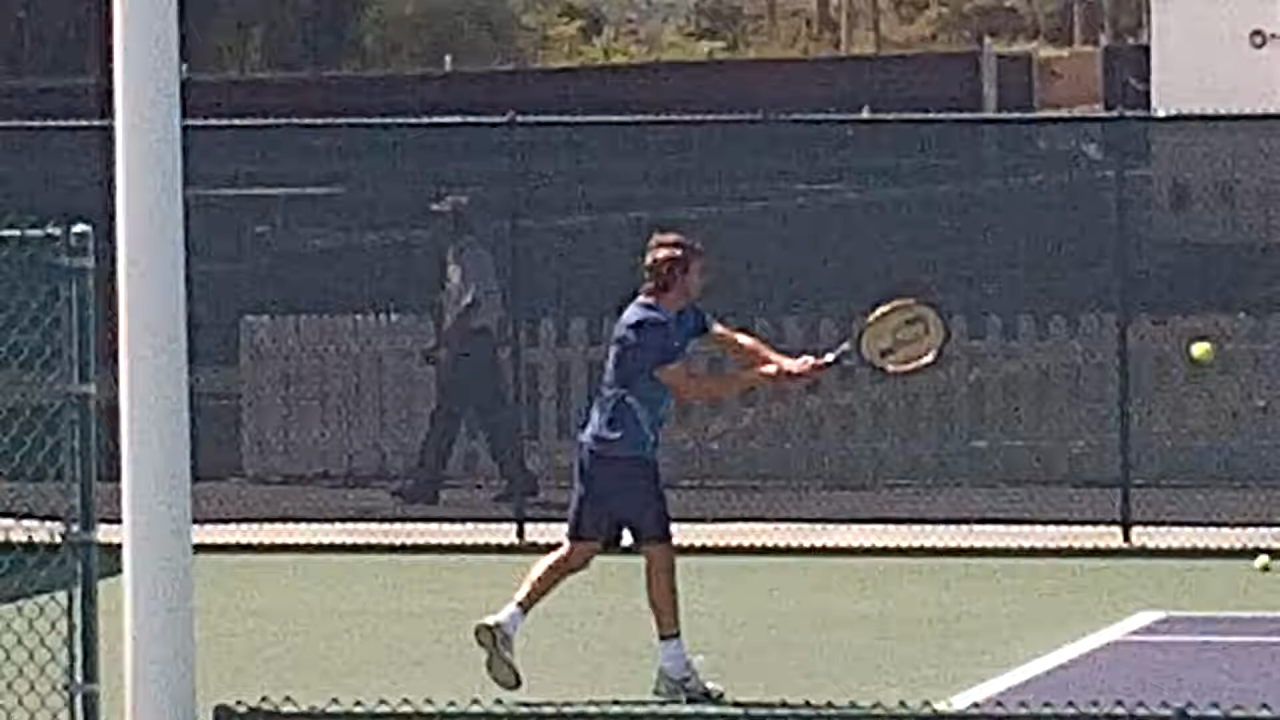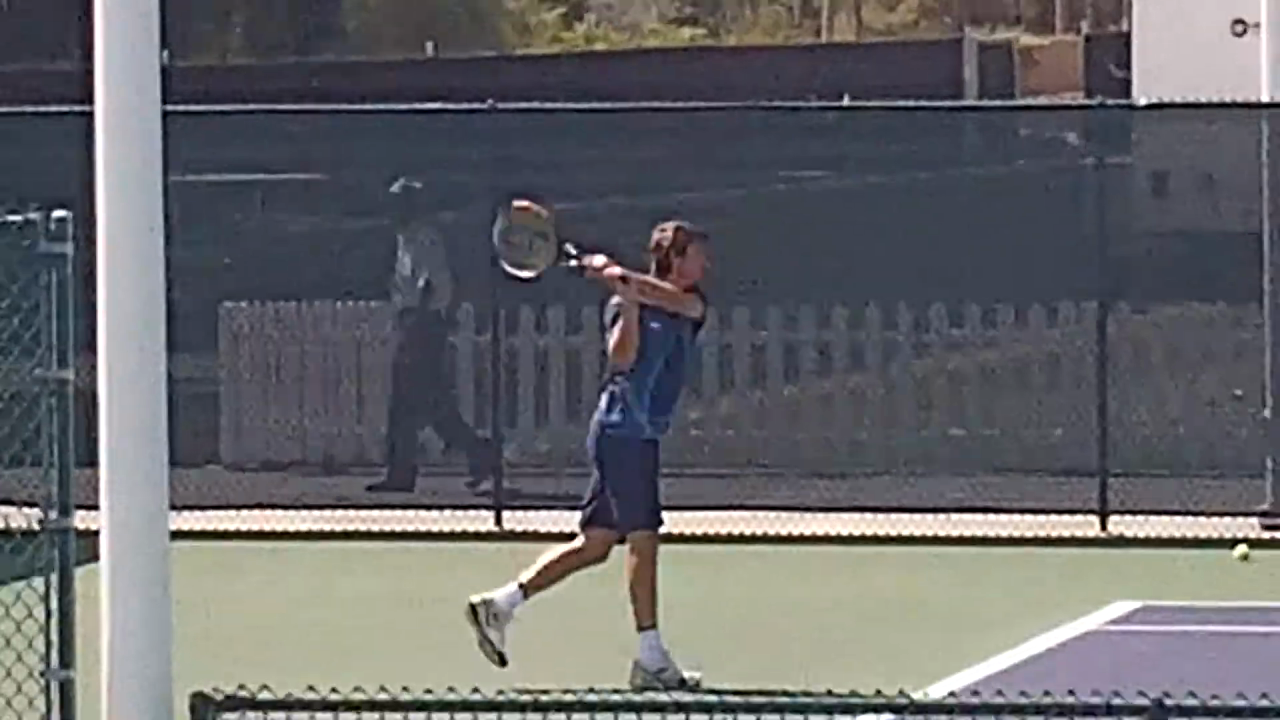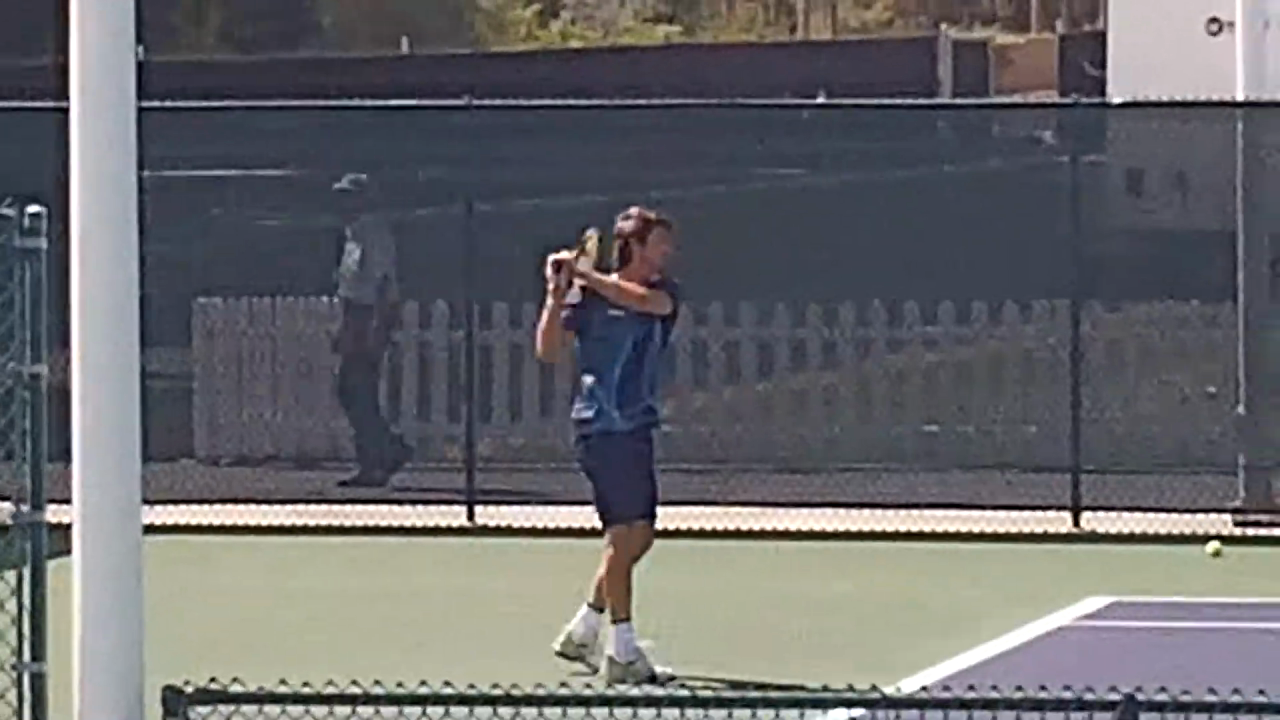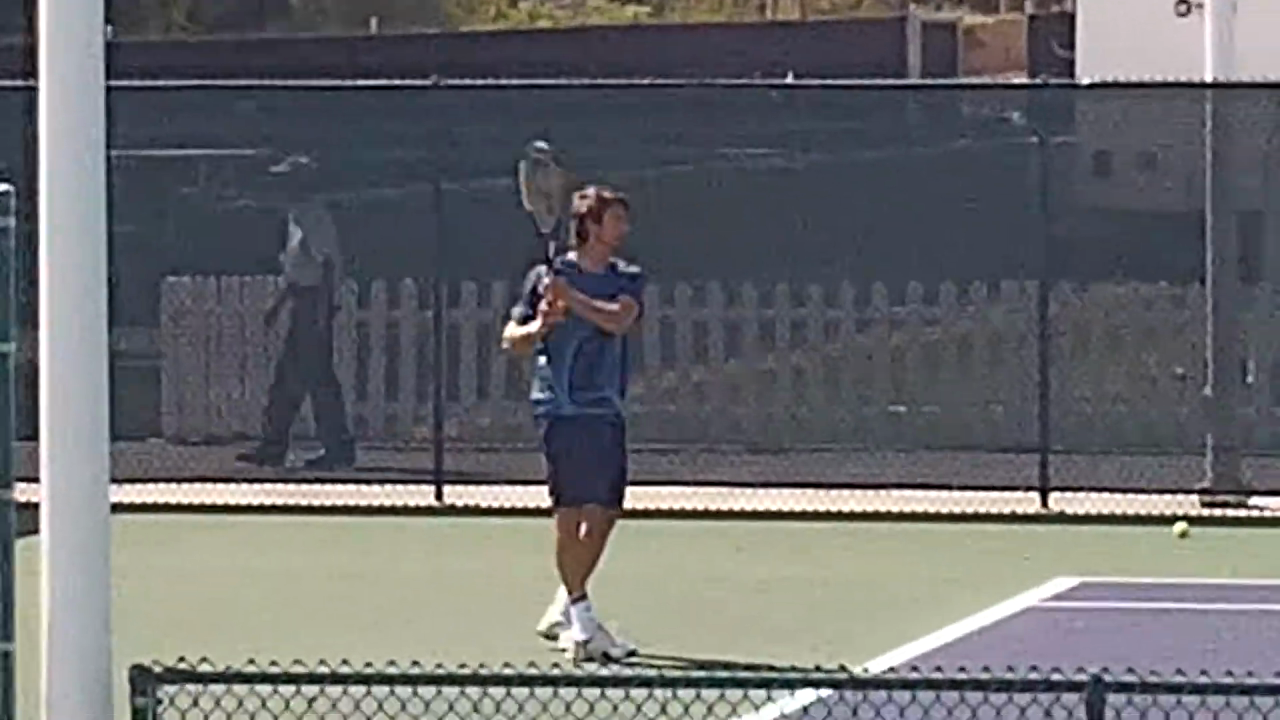
dt=0.2s
person 1, frame 1
left shoulder: (681, 315)
right shoulder: (644, 325)
left elbow: (731, 339)
right elbow: (692, 389)
left wrist: (786, 362)
right wrist: (764, 376)
left hip: (608, 449)
right hip: (618, 451)
left knee: (581, 548)
right knee: (659, 552)
left ankle: (508, 620)
right ankle: (674, 668)
person 1, frame 2
left shoulder: (689, 302)
right shoulder: (625, 301)
left elbow: (683, 302)
right elbow: (622, 357)
left wrist: (627, 277)
right wrist: (623, 286)
left hip: (639, 438)
right hip: (622, 435)
left knee: (598, 542)
right knee: (643, 538)
left ankle: (502, 604)
right ankle: (649, 656)
person 1, frame 3
left shoulder: (663, 291)
right shoulder: (587, 297)
left elbow: (644, 302)
right elbow: (548, 350)
left wrist: (588, 276)
right wrist: (556, 292)
left hip: (638, 427)
right hip: (602, 428)
left knee: (640, 534)
right knee: (624, 532)
left ankle: (582, 630)
right ankle: (620, 651)
person 1, frame 4
left shoulder: (630, 278)
right shoulder: (547, 277)
left elbow: (622, 319)
right elbow: (511, 338)
left wrist: (578, 303)
right wrist: (540, 324)
left hip: (607, 413)
right hip: (561, 411)
left knee: (603, 516)
right knee: (570, 514)
left ankle: (562, 614)
right ankle: (584, 625)
person 2, frame 1
left shoulder: (473, 256)
right shoulder: (457, 254)
left elbow: (472, 306)
left wrist: (443, 340)
right wrist: (443, 341)
left hip: (472, 343)
right hip: (464, 343)
left knee: (447, 415)
right knee: (494, 415)
person 2, frame 2
left shoulder: (424, 239)
right shoulder: (408, 238)
left elbow: (426, 290)
left wrist: (407, 333)
right wrist: (404, 333)
left hip: (423, 326)
right hip: (416, 329)
left knee: (409, 402)
right knee: (433, 403)
person 2, frame 3
left shoulder: (373, 232)
right shoulder: (355, 233)
left elbow: (385, 283)
left wrist: (378, 326)
right wrist: (345, 329)
left hip: (369, 322)
right hip: (358, 320)
left knee: (357, 393)
right knee: (353, 392)
right ankle: (387, 455)
person 2, frame 4
left shoulder: (314, 219)
right shoulder: (299, 218)
left elbow: (328, 265)
left wrist: (322, 313)
right wrist: (278, 305)
left hip: (313, 311)
right hip: (305, 309)
left knee: (290, 380)
right knee: (318, 381)
